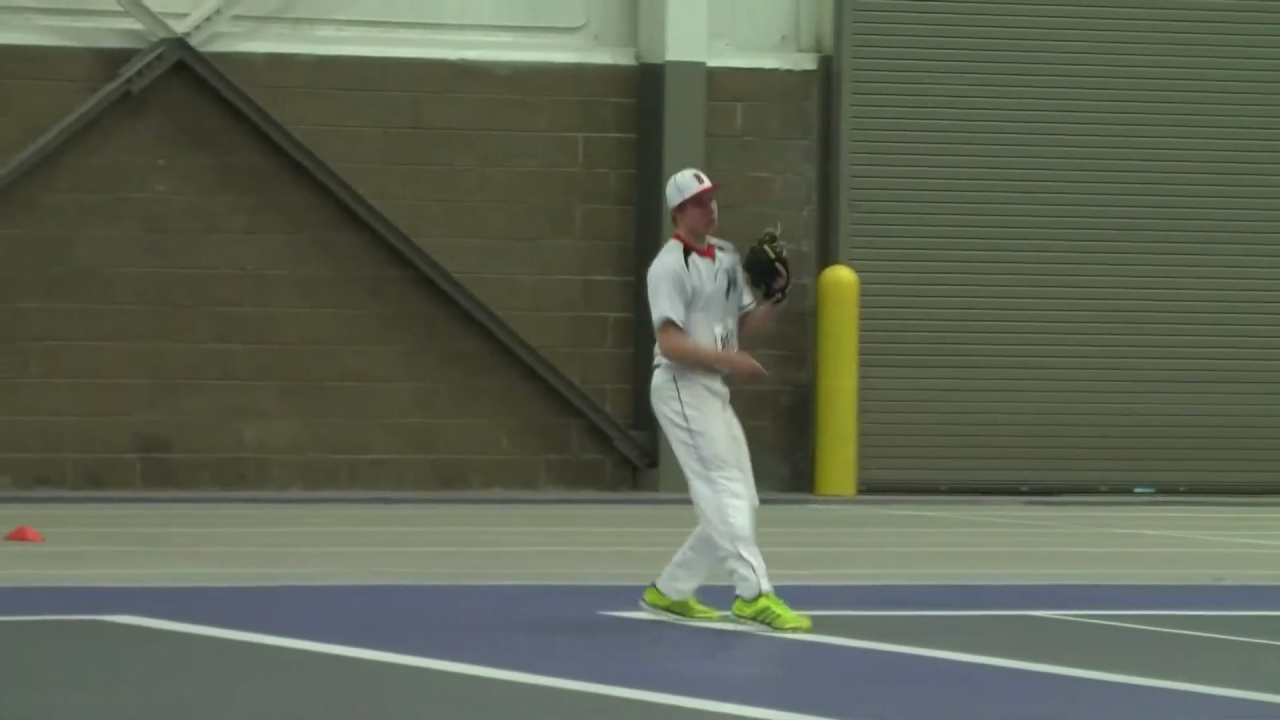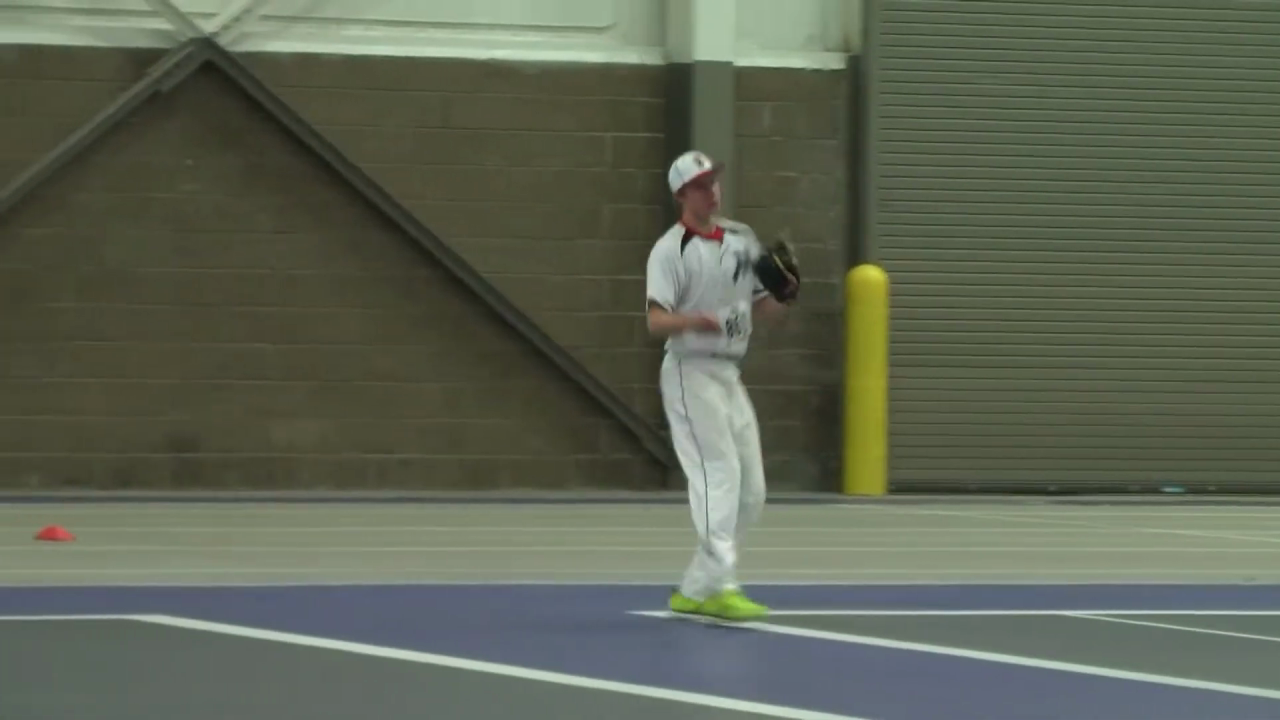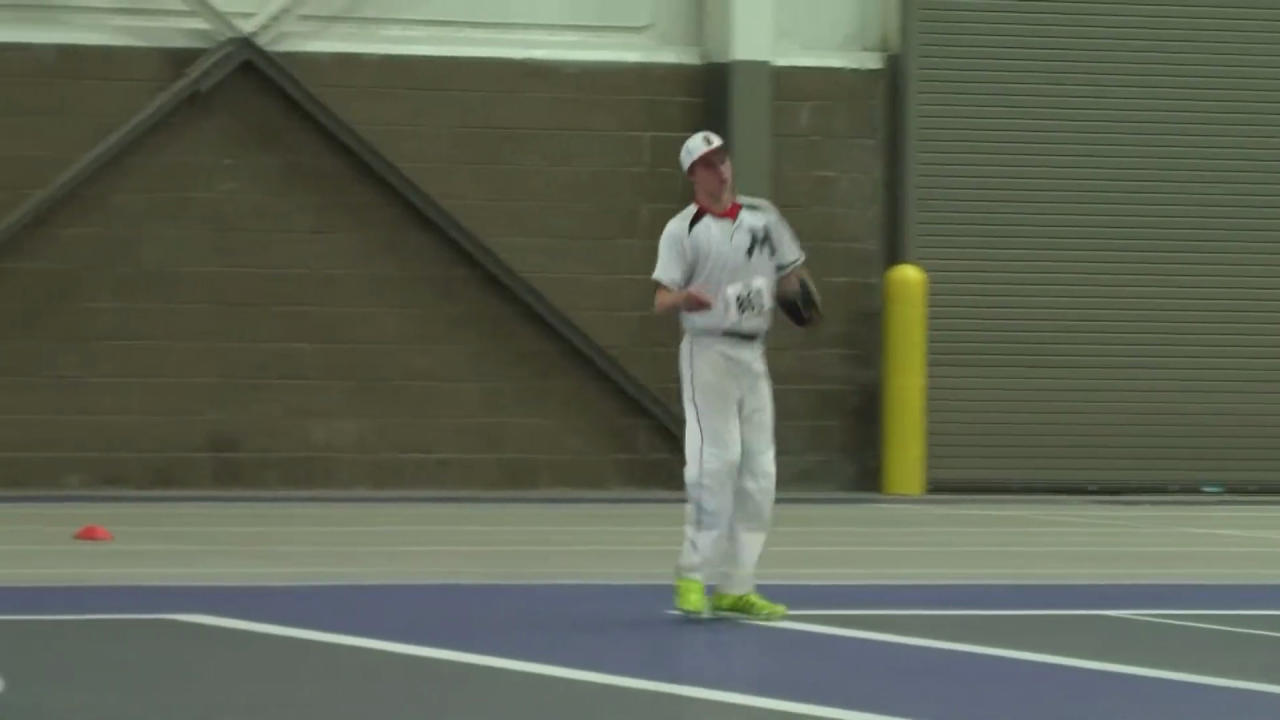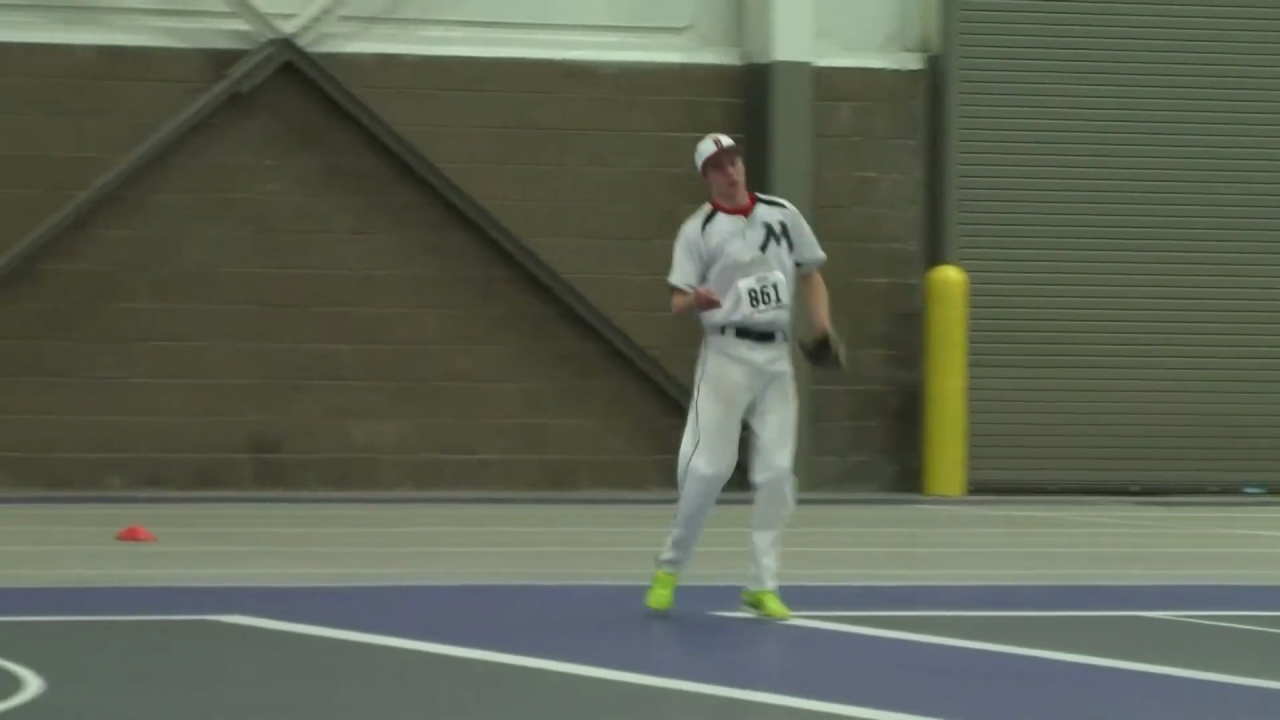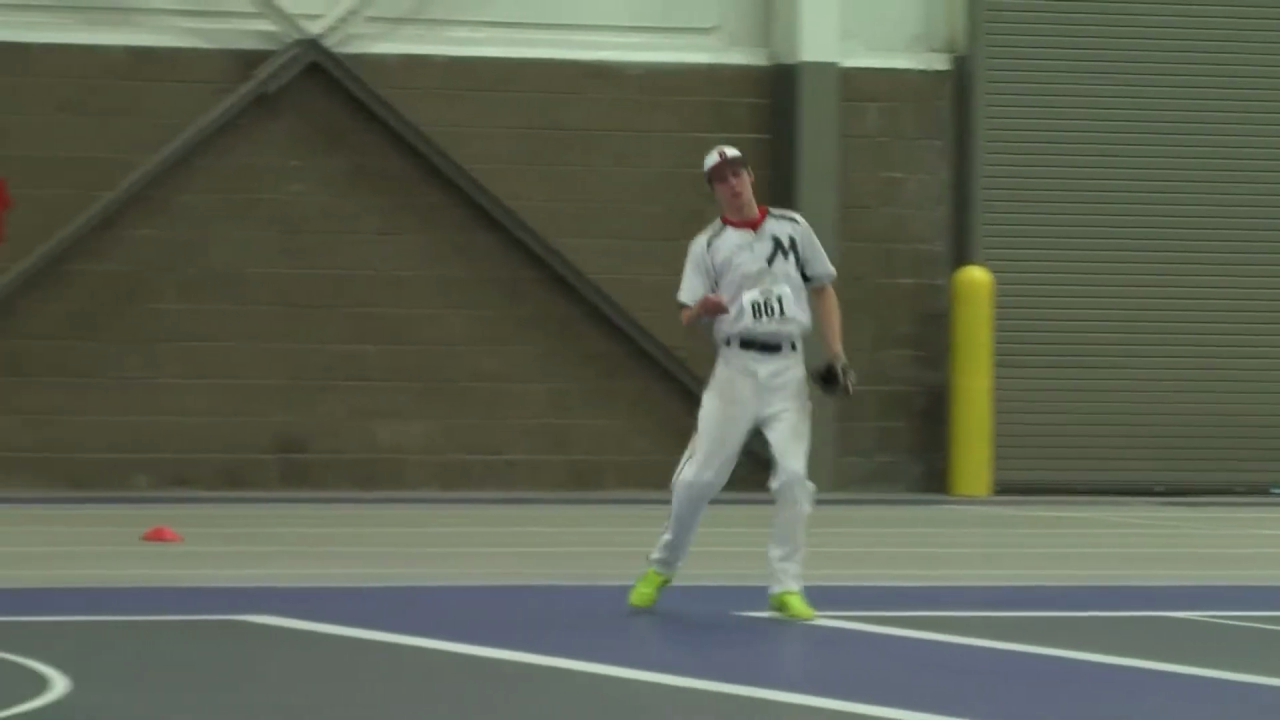
dt=0.1s
person 1, frame 1
left shoulder: (726, 256)
right shoulder: (669, 267)
left elbow: (748, 319)
right elbow: (670, 345)
left wrist: (771, 297)
right wrist: (727, 359)
left hip: (715, 391)
right hip: (683, 390)
left knee: (736, 498)
right knee: (729, 489)
left ankle: (669, 589)
person 1, frame 2
left shoulder: (742, 238)
right shoulder: (670, 249)
left elbow: (766, 308)
right elbow: (656, 322)
right wrist: (692, 319)
left hip: (729, 377)
right hip: (691, 375)
left knee: (749, 492)
right knee: (718, 478)
left ankle: (695, 591)
right ankle: (717, 588)
person 1, frame 3
left shoulder: (764, 217)
right shoulder: (681, 230)
left elbow: (792, 272)
right elbow: (662, 302)
right wrist: (685, 300)
left hip: (753, 356)
right hip: (708, 353)
left knee: (760, 475)
right knee: (715, 465)
left ankle: (736, 586)
right ankle: (692, 574)
person 1, frame 4
left shoulder: (782, 213)
right shoulder: (697, 230)
left elbow: (811, 275)
right elbow: (678, 302)
left wrist: (822, 327)
right wrist: (696, 300)
left hip: (776, 356)
right hip: (726, 354)
left knee: (776, 471)
right knee: (707, 466)
left ankle: (761, 585)
right ankle: (672, 565)
person 1, frame 5
left shoulder: (793, 226)
right shoulder: (706, 244)
left elbow: (822, 290)
right elbow: (689, 317)
left wrist: (836, 352)
right wrist: (702, 309)
left hip: (788, 366)
right hip: (735, 367)
left knee: (792, 477)
right knee: (701, 474)
left ankle: (786, 587)
right ankle: (660, 568)
